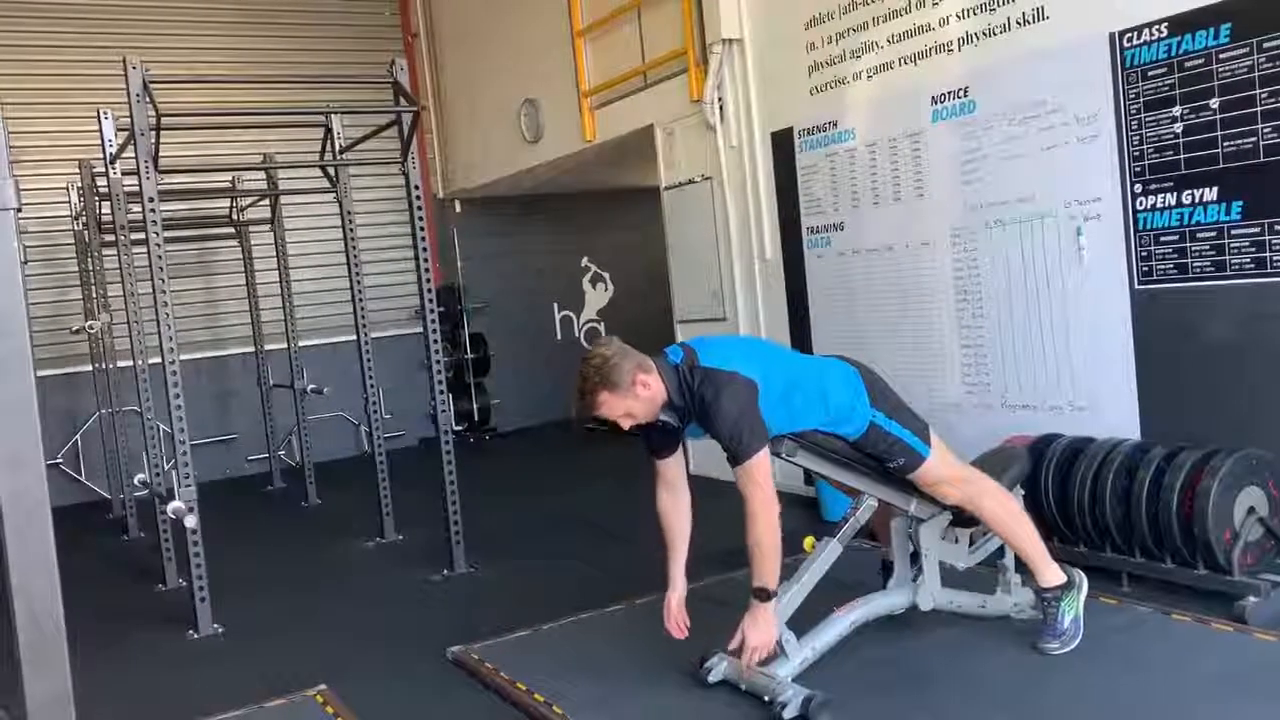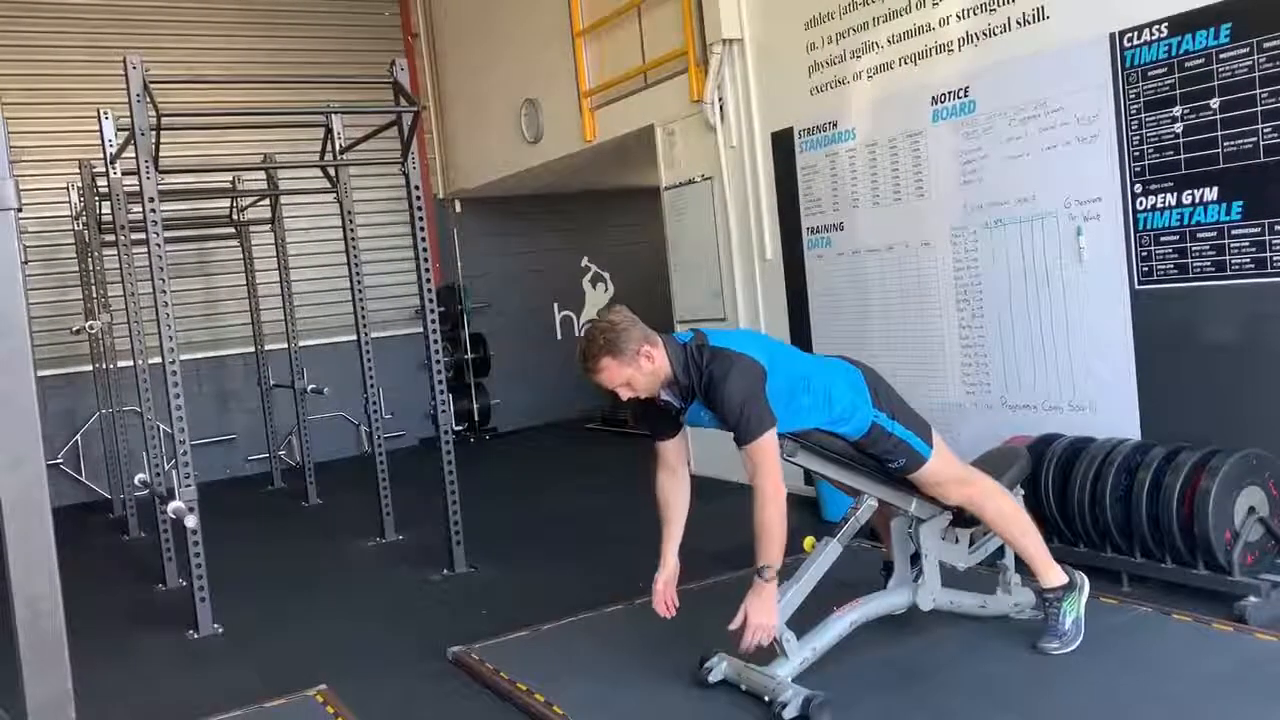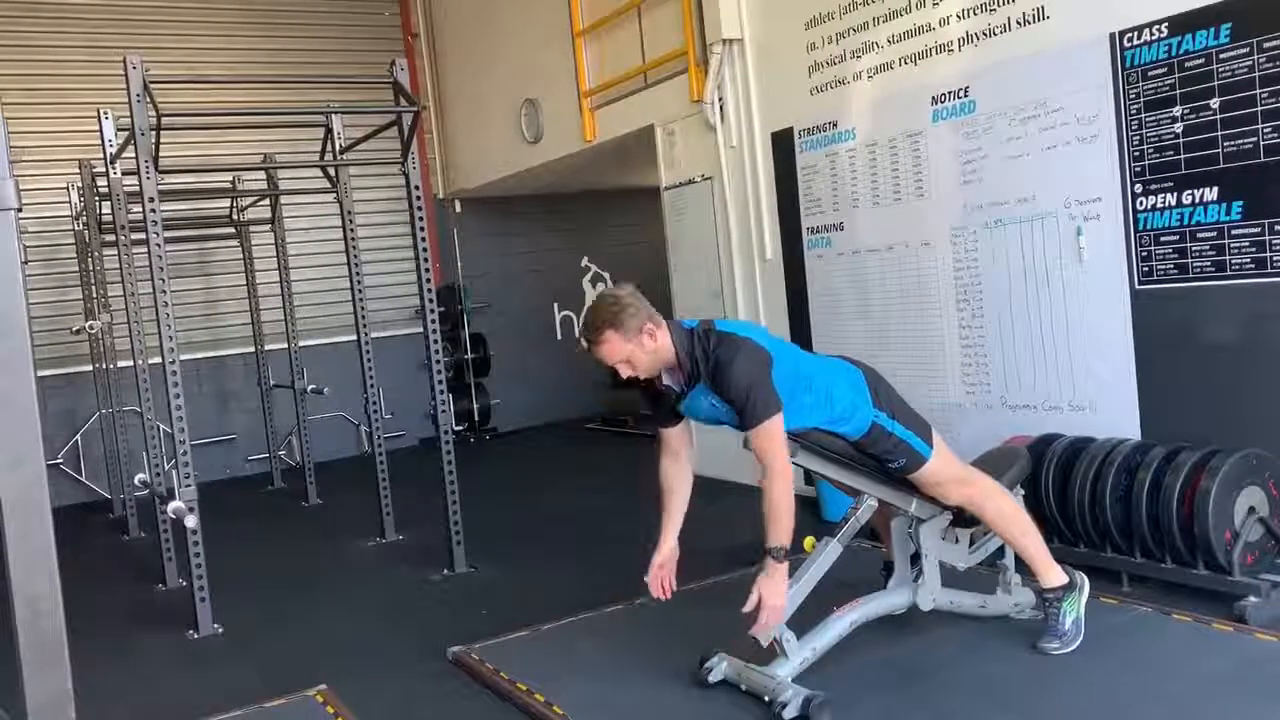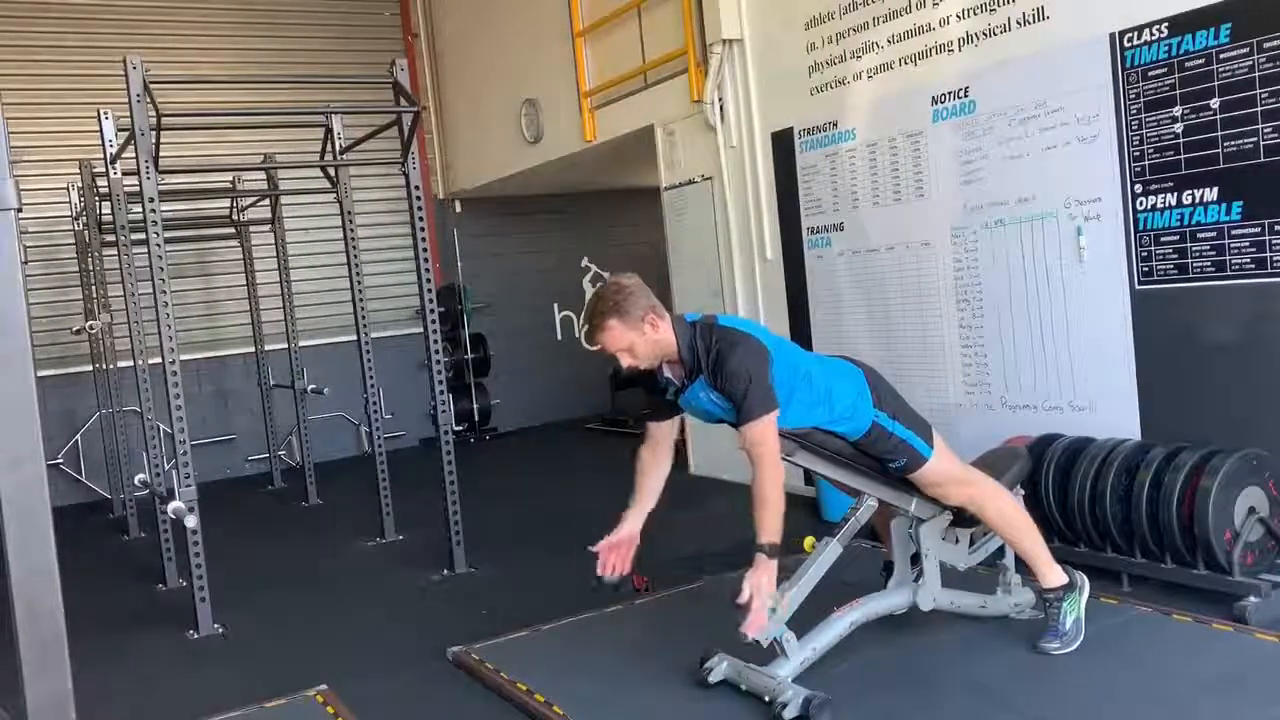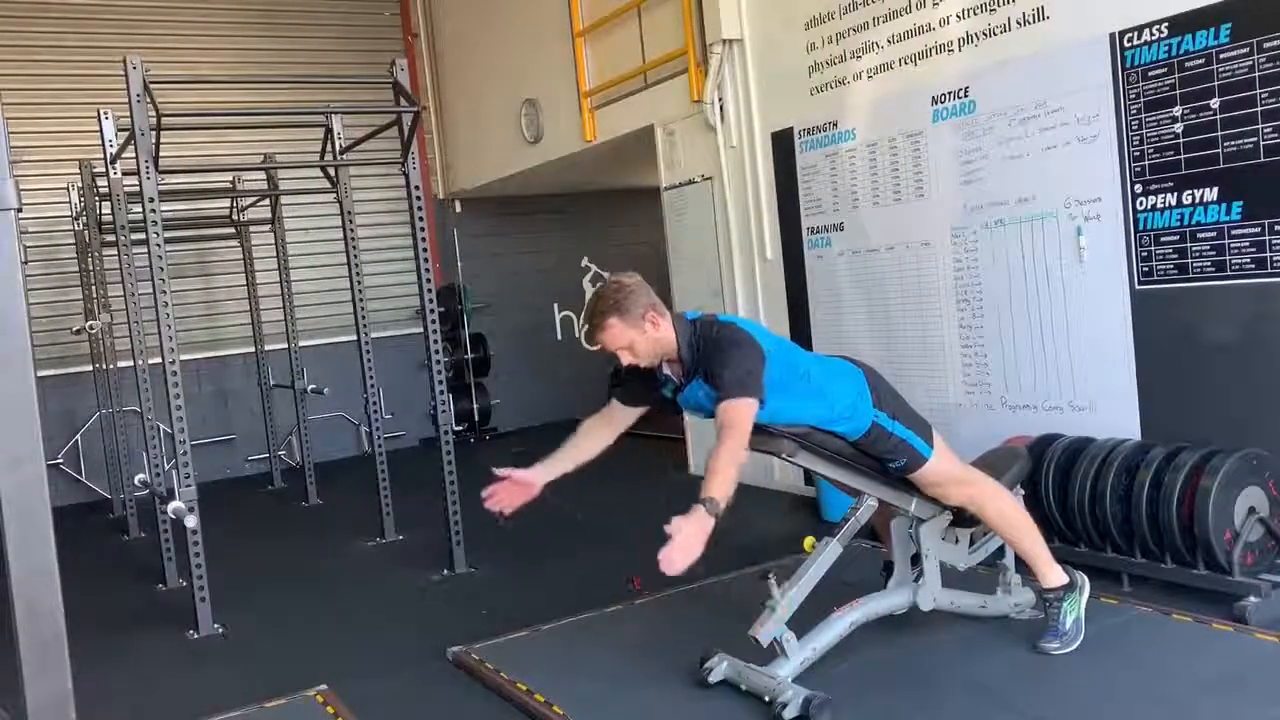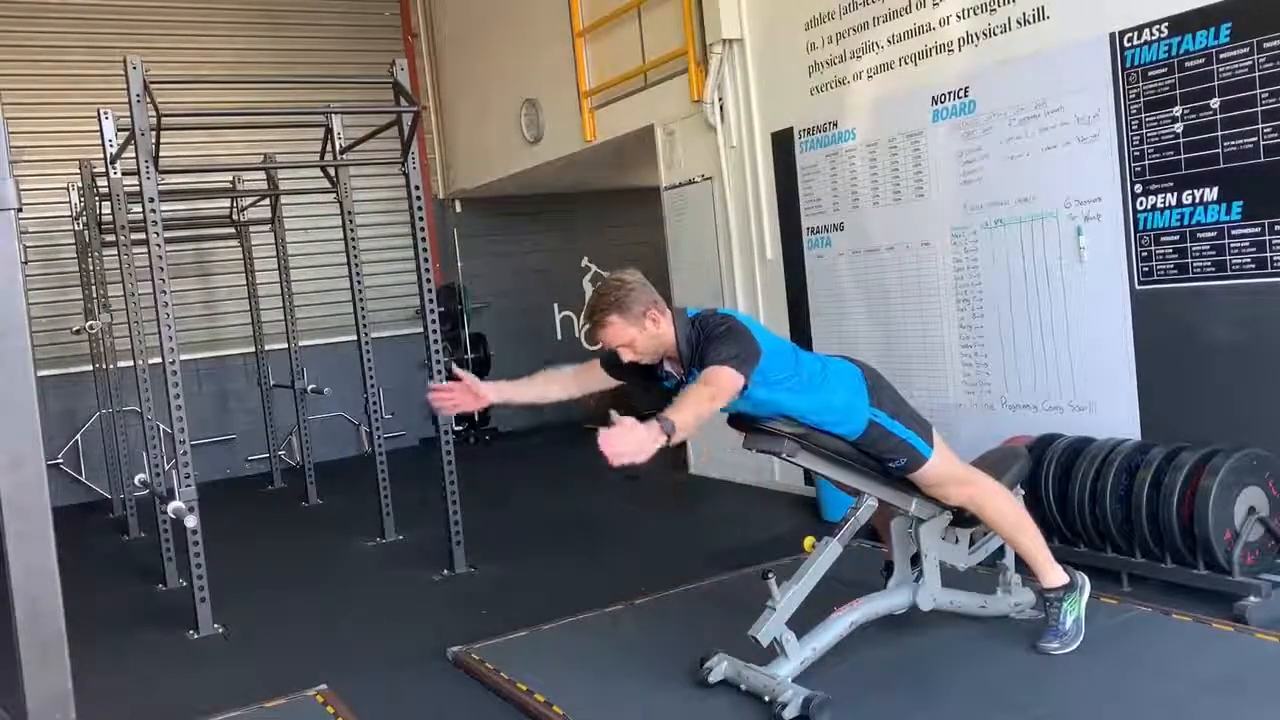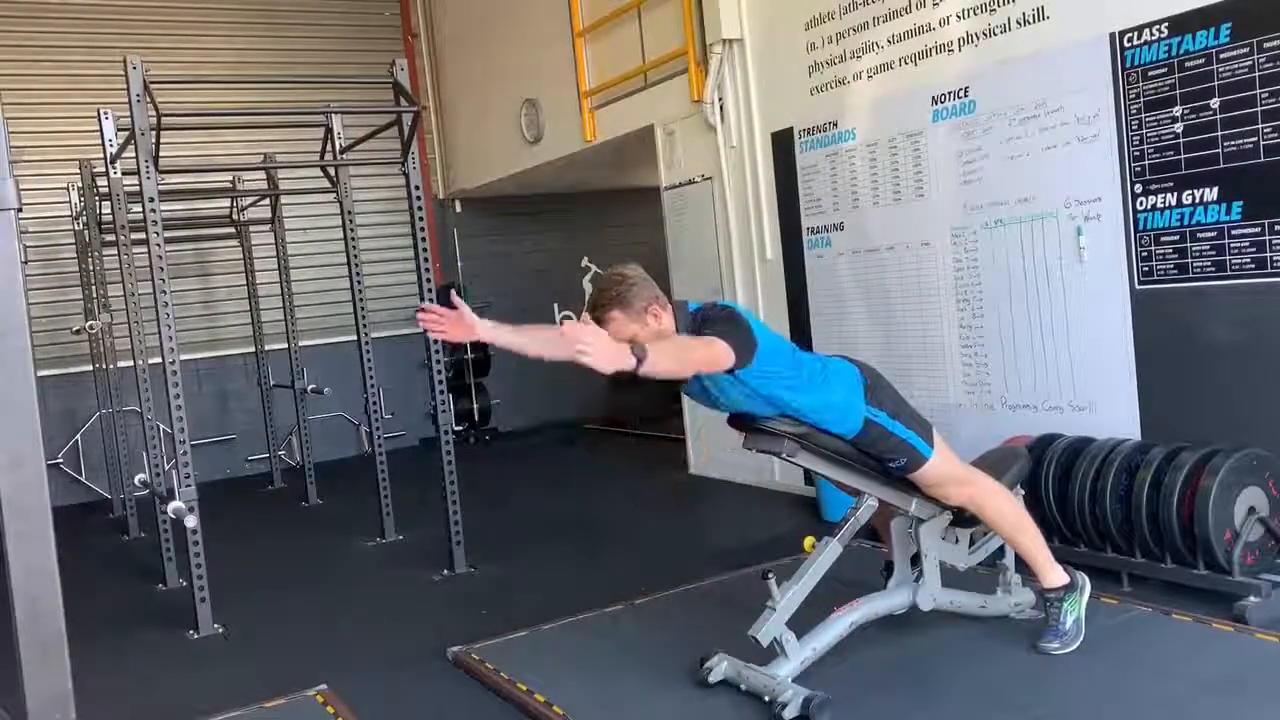
dt=0.3s
person 1, frame 1
left shoulder: (720, 393)
right shoulder: (655, 395)
left elbow: (761, 504)
right elbow: (672, 488)
left wrist: (762, 605)
right wrist: (676, 581)
left hip: (849, 400)
right hip: (815, 416)
left knee: (952, 484)
left ankle: (1057, 585)
person 1, frame 2
left shoulder: (726, 373)
right shoulder: (656, 386)
left elbow: (769, 485)
right elbow: (672, 469)
left wrist: (766, 585)
right wrist: (669, 560)
left hip: (853, 401)
right hip: (815, 419)
left knee: (954, 485)
left ankle: (1059, 585)
person 1, frame 3
left shoulder: (731, 358)
right shoulder: (659, 377)
left elbow: (776, 468)
right elbow: (675, 454)
left wrist: (775, 567)
right wrist: (668, 541)
left hip: (854, 402)
right hip: (816, 422)
left knee: (955, 485)
left ankle: (1059, 585)
person 1, frame 4
left shoulder: (732, 352)
right shoulder: (660, 370)
left elbow: (766, 463)
right elbow: (658, 447)
left wrist: (766, 562)
right wrist: (631, 526)
left hip: (854, 402)
right hip: (816, 422)
left knee: (956, 486)
left ankle: (1059, 585)
person 1, frame 5
left shoulder: (726, 344)
right shoulder: (657, 366)
left elbow: (734, 437)
right elbow: (607, 422)
left wrist: (703, 517)
right wrist: (539, 476)
left hip: (858, 403)
right hip: (816, 423)
left knee: (956, 486)
left ankle: (1060, 585)
person 1, frame 6
left shoulder: (722, 335)
right shoulder: (650, 354)
left elbow: (711, 395)
right elbow: (577, 377)
left wrist: (655, 433)
right wrist: (491, 392)
left hip: (855, 401)
right hip: (818, 423)
left knee: (956, 485)
left ankle: (1060, 586)
right ankle: (913, 572)
person 1, frame 7
left shoulder: (721, 324)
right shoulder: (663, 338)
left elbow: (698, 357)
right elbow: (568, 342)
left wrist: (626, 358)
right wrist: (482, 328)
left hip: (855, 402)
right hip: (817, 421)
left knee: (956, 485)
left ankle: (1060, 586)
right ankle: (912, 572)
